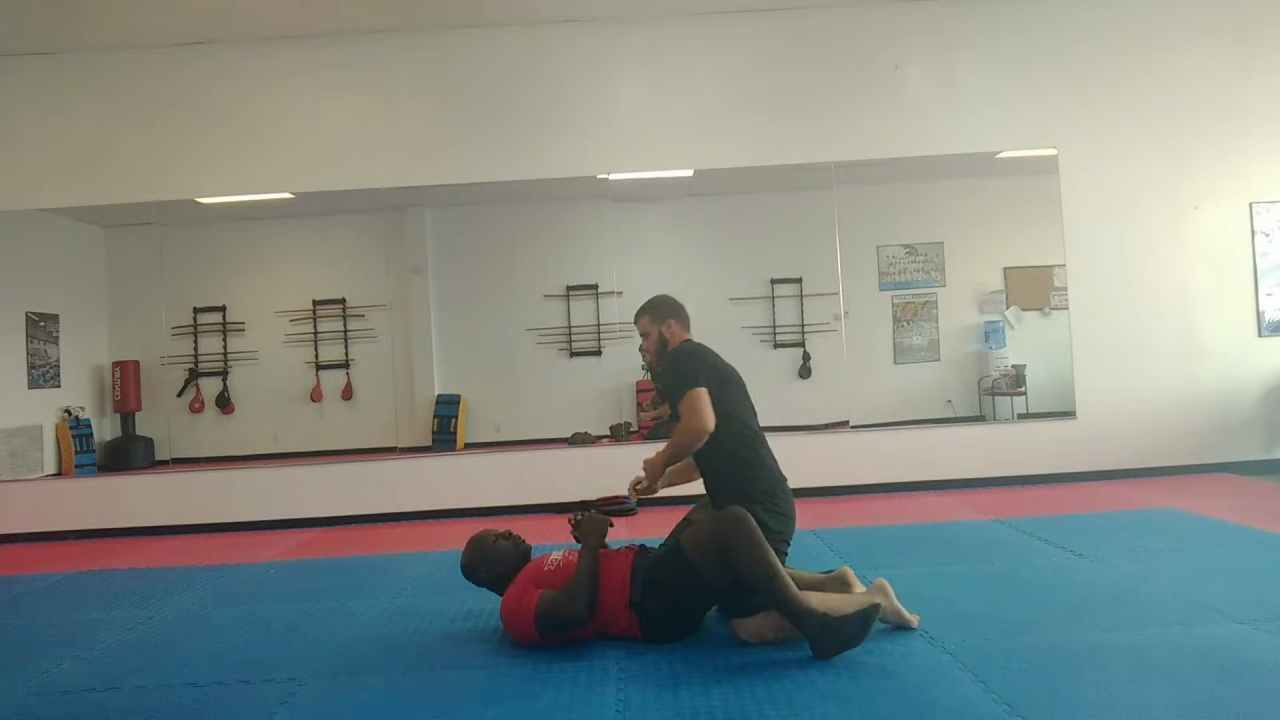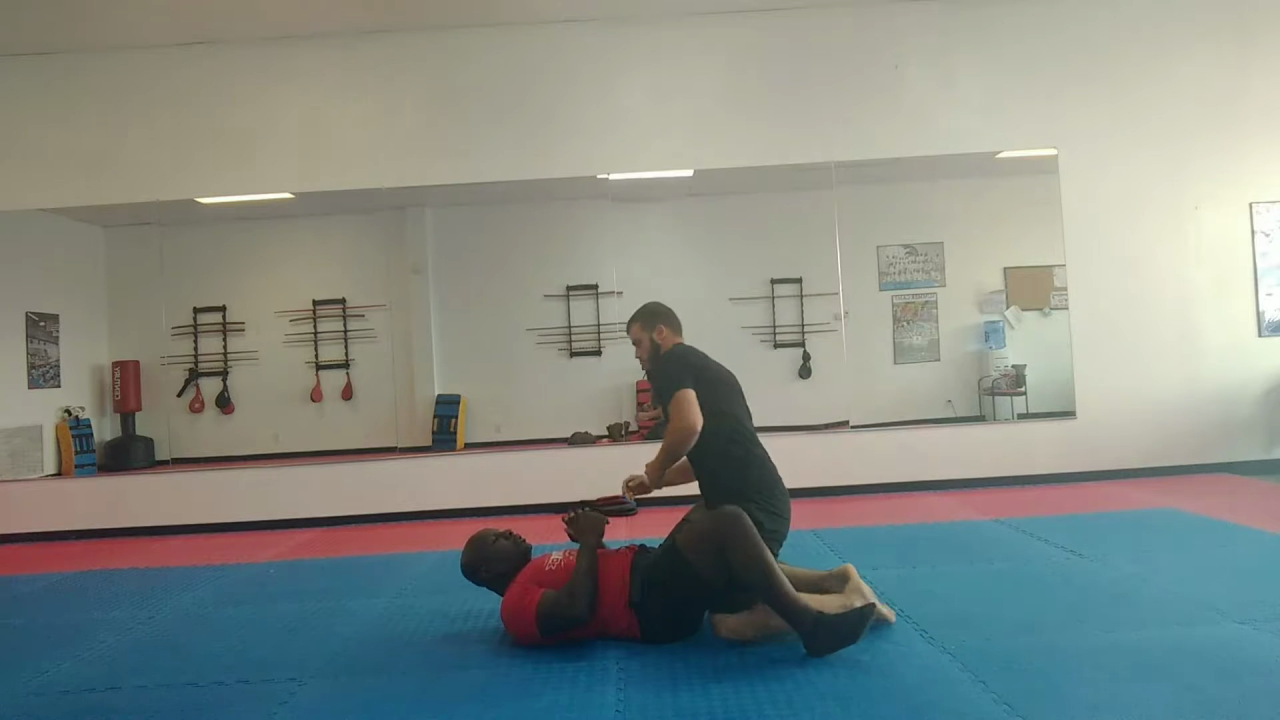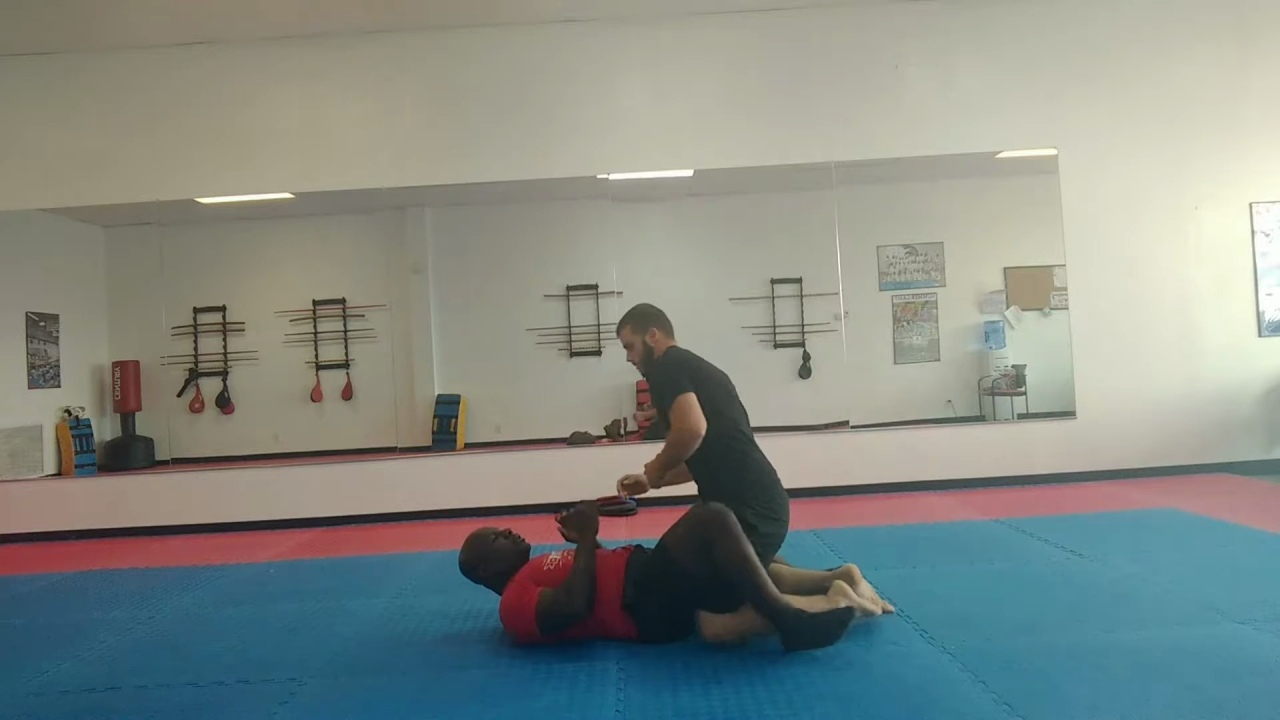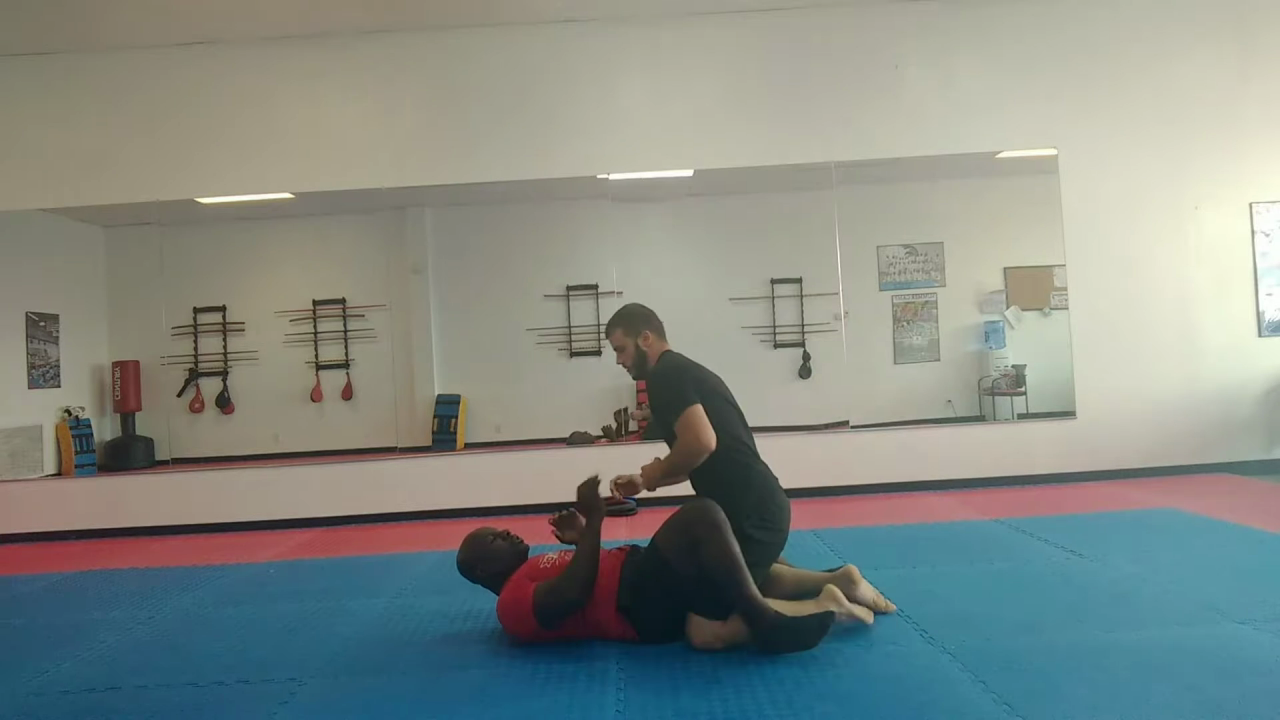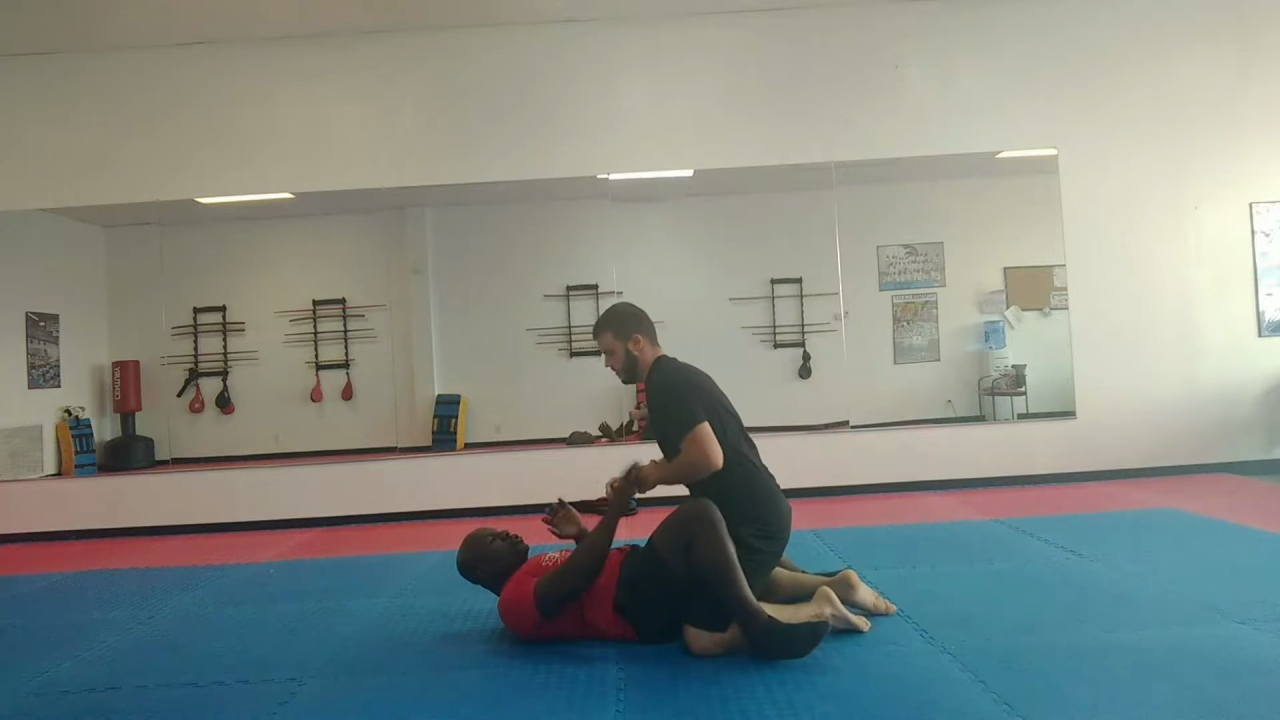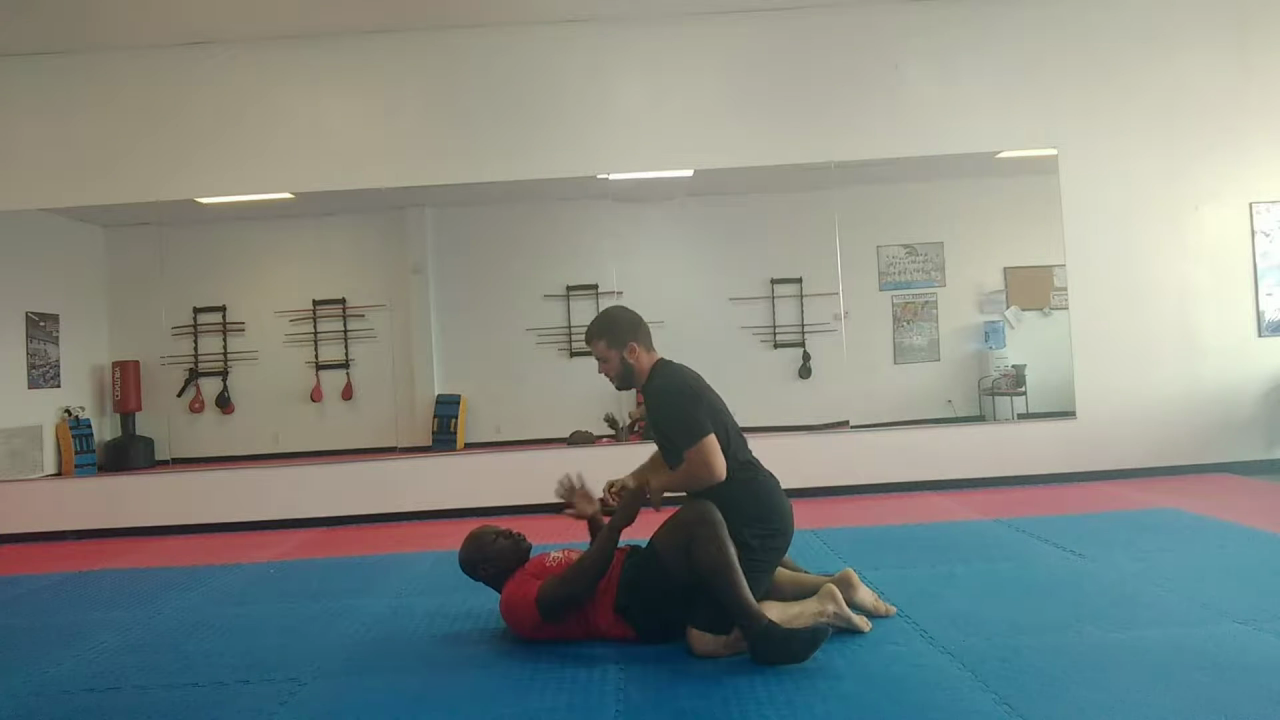
dt=0.1s
person 1, frame 1
left shoulder: (536, 572)
right shoulder: (518, 604)
right elbow: (575, 608)
left wrist: (588, 542)
right wrist: (593, 543)
left hip: (655, 569)
right hip: (659, 603)
right knee: (731, 522)
right ankle: (818, 626)
person 1, frame 2
left shoulder: (531, 571)
right shoulder: (517, 603)
right elbow: (576, 609)
left wrist: (588, 540)
right wrist: (591, 543)
right hip: (655, 603)
right knee: (727, 523)
right ankle: (811, 623)
person 1, frame 3
left shoulder: (531, 570)
right shoulder: (516, 602)
right elbow: (575, 605)
left wrist: (585, 542)
right wrist: (588, 536)
left hip: (645, 573)
right hip: (650, 603)
right knee: (713, 515)
left ankle: (834, 591)
right ankle: (788, 620)
person 1, frame 4
left shoulder: (530, 572)
right shoulder: (514, 603)
right elbow: (576, 592)
left wrist: (581, 539)
right wrist: (592, 523)
left hip: (643, 573)
right hip: (647, 603)
right knee: (701, 514)
left ankle: (824, 598)
right ankle: (766, 623)
person 1, frame 5
left shoulder: (535, 569)
right shoulder: (516, 600)
right elbow: (579, 577)
left wrist: (579, 535)
right wrist: (613, 511)
left hip: (645, 580)
right hip: (643, 602)
right knee: (698, 514)
left ankle: (819, 604)
right ankle: (760, 627)
person 1, frame 6
left shoulder: (536, 569)
right shoulder: (518, 600)
left elbow: (606, 559)
right elbow: (585, 581)
left wrist: (594, 520)
right wrist: (620, 518)
left hip: (649, 581)
right hip: (643, 604)
right knee: (699, 515)
left ankle: (829, 593)
right ankle: (760, 631)
person 2, frame 1
left shoulder: (680, 359)
right shoulder: (704, 364)
left elbow: (701, 425)
left wrist: (658, 464)
right wrist: (661, 480)
left hip: (757, 505)
right hip: (751, 498)
left knee: (753, 627)
right ankle: (830, 584)
person 2, frame 2
left shoulder: (670, 362)
right shoulder: (700, 367)
left elbow: (689, 424)
left wrist: (658, 467)
right wrist: (654, 481)
left hip: (752, 502)
right hip: (746, 496)
left knee: (733, 622)
right ankle: (829, 583)
person 2, frame 3
left shoulder: (667, 368)
right shoulder: (696, 367)
left elbow: (692, 428)
left wrist: (657, 469)
right wrist: (651, 480)
left hip: (749, 506)
right hip: (757, 499)
right ankle: (830, 582)
person 2, frame 4
left shoulder: (666, 375)
right shoulder: (684, 371)
left elbow: (702, 442)
left wrist: (655, 473)
right wrist: (645, 482)
left hip: (752, 511)
right hip: (758, 503)
right ankle: (834, 584)
person 2, frame 5
left shoulder: (667, 384)
right shoulder: (677, 376)
left elbow: (709, 459)
left wrist: (657, 476)
right wrist: (645, 479)
left hip: (753, 520)
right hip: (756, 508)
left knee: (705, 636)
right ankle: (825, 587)
person 2, frame 6
left shoulder: (667, 391)
right shoulder: (669, 380)
left elbow: (711, 469)
right elbow: (674, 452)
left wrist: (657, 483)
right wrist: (634, 479)
left hip: (756, 519)
right hip: (754, 510)
left knee: (706, 637)
